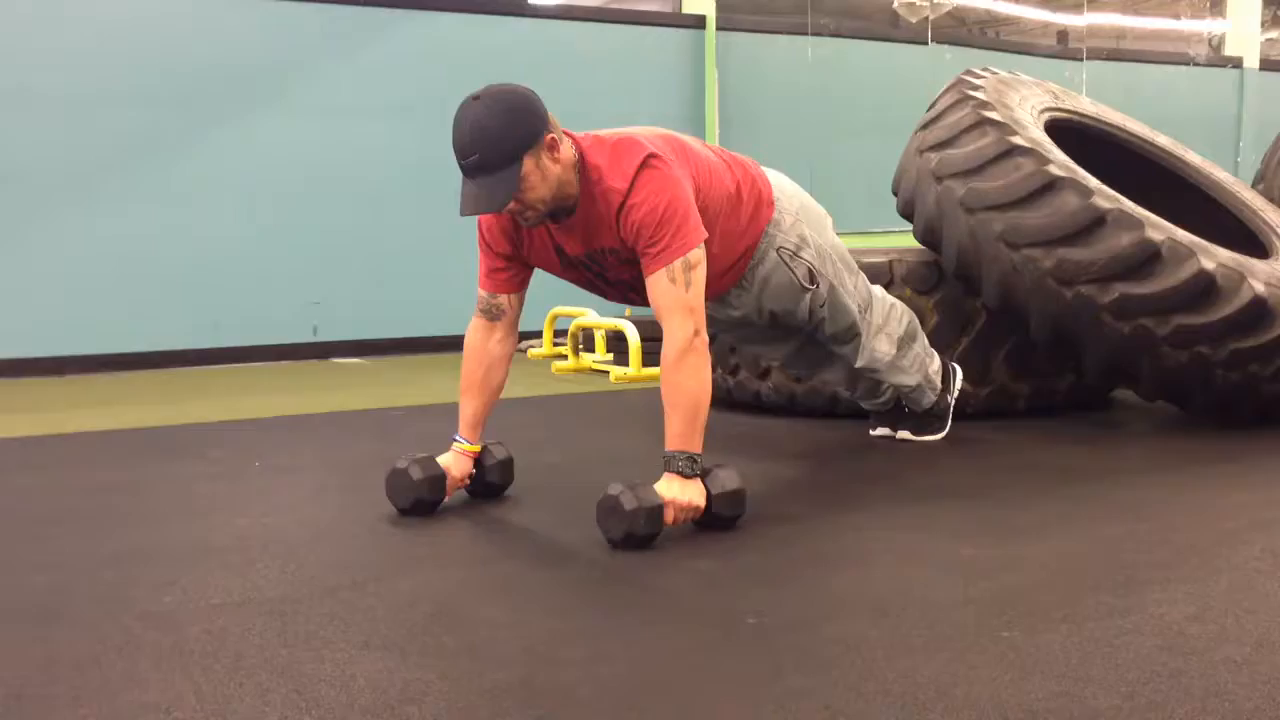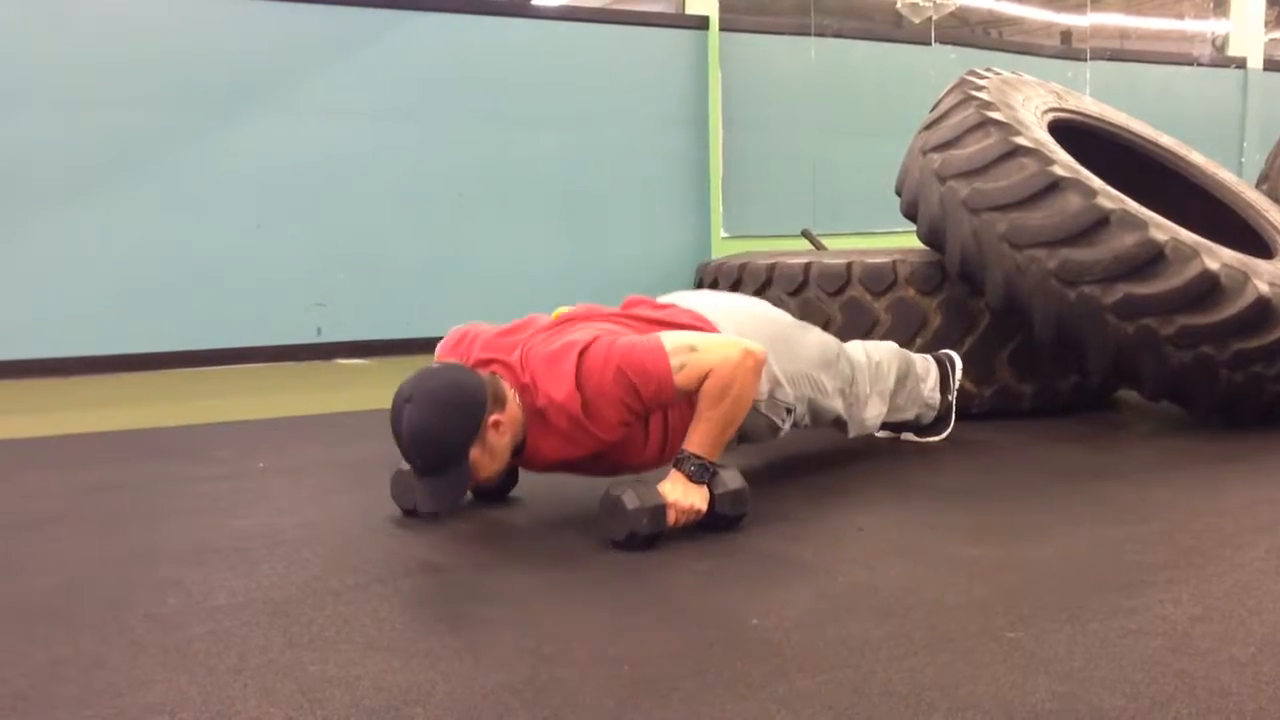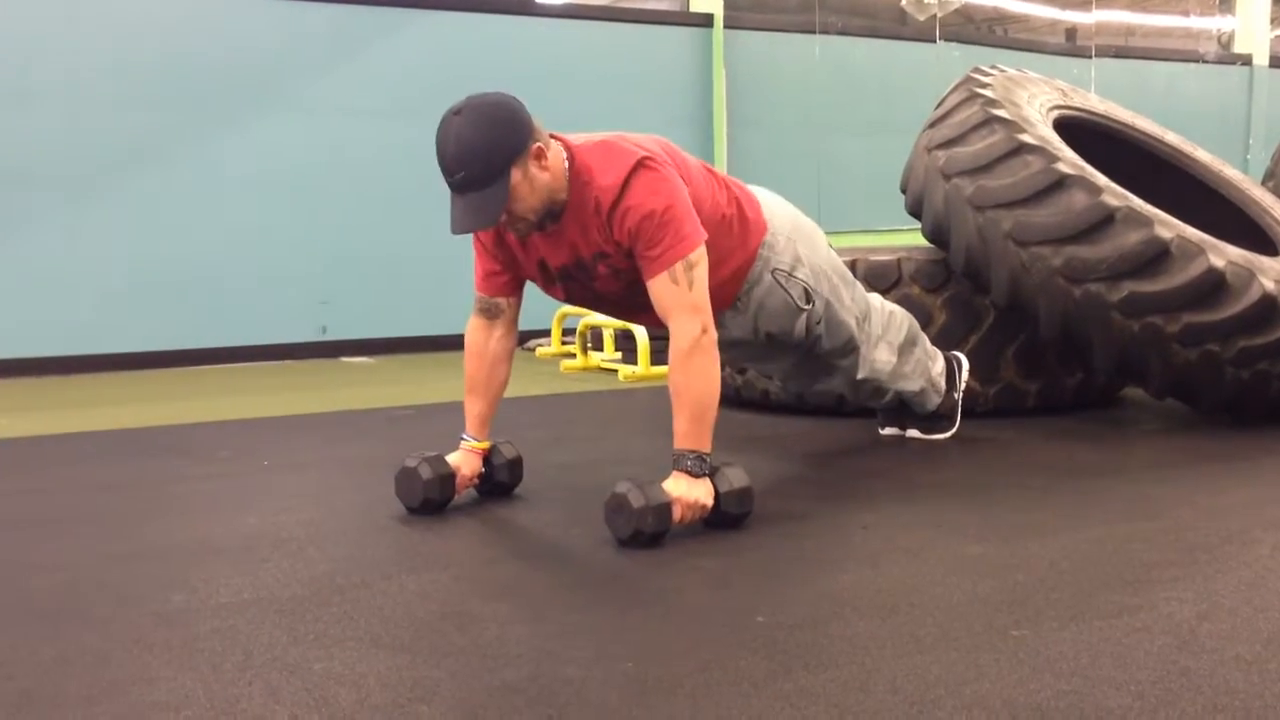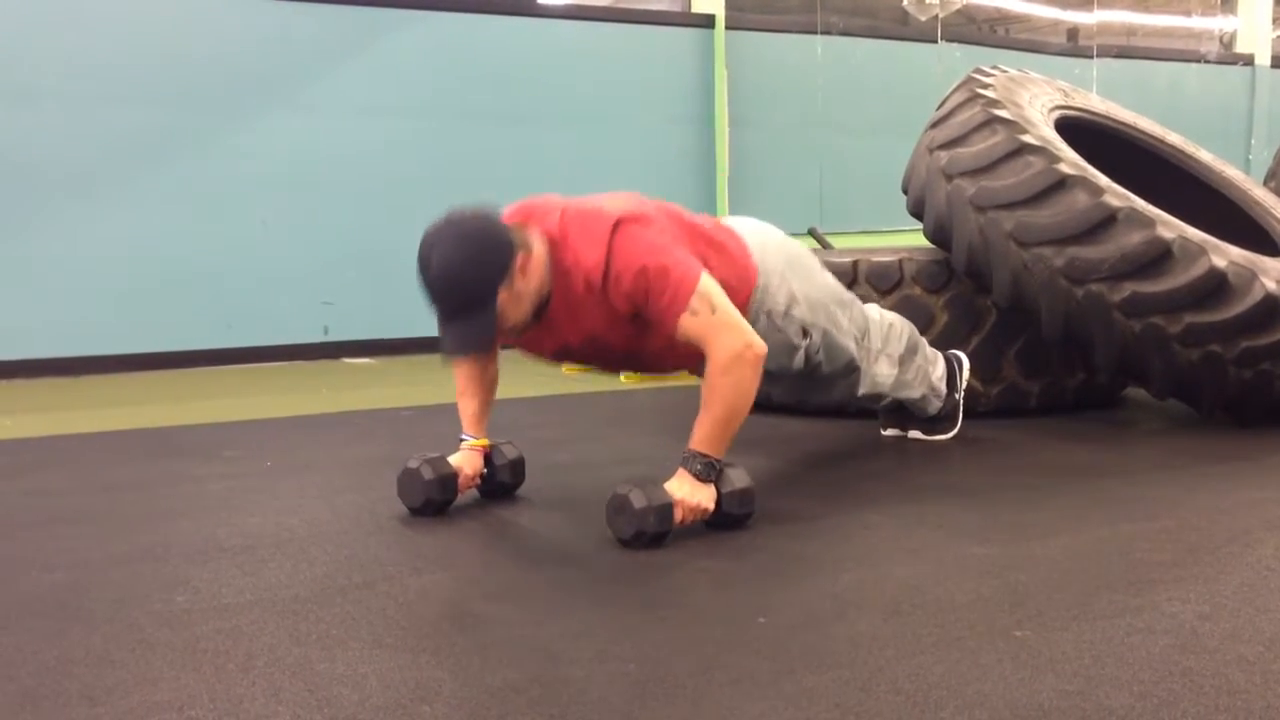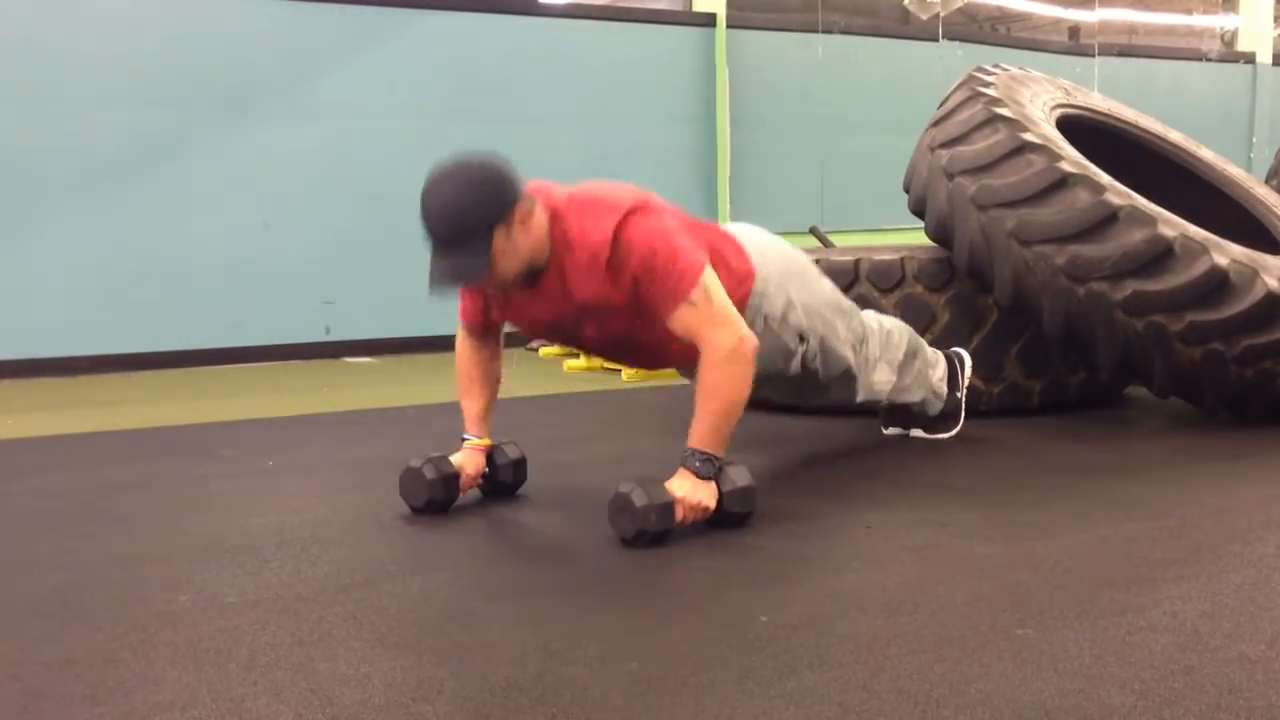
dt=1s
person 1, frame 1
left shoulder: (640, 183)
right shoulder: (506, 215)
left elbow: (686, 335)
right elbow: (493, 325)
left wrist: (682, 469)
right wrist: (465, 445)
left hip: (766, 235)
right hip: (709, 282)
left knee: (858, 329)
right knee: (814, 355)
left ankle: (930, 386)
right ankle: (891, 399)
person 1, frame 2
left shoulder: (586, 388)
right shoulder: (464, 358)
left elbow: (743, 358)
left wrist: (692, 471)
right wrist: (457, 470)
left hip: (731, 350)
right hip: (670, 332)
left knee: (847, 386)
left ankle: (929, 379)
right ankle: (908, 378)
person 1, frame 3
left shoulder: (633, 185)
right shoulder: (499, 214)
left elbow: (694, 332)
right elbow: (492, 323)
left wrist: (691, 468)
right wrist: (474, 444)
left hip: (762, 258)
right hip: (706, 297)
left knee: (861, 339)
right knee: (814, 368)
left ankle: (937, 380)
right ankle: (904, 394)
person 1, frame 4
left shoulder: (616, 260)
right shoulder: (492, 275)
left elbow: (742, 351)
right elbow: (471, 350)
left wrist: (699, 471)
right wrist: (473, 439)
left hip: (756, 285)
right hip: (690, 289)
left knee: (861, 351)
right knee: (836, 373)
left ankle: (937, 379)
right ankle: (911, 399)
person 1, frame 5
left shoulder: (622, 235)
right shoulder: (484, 251)
left elbow: (734, 343)
right elbow: (475, 337)
left wrist: (699, 466)
right wrist: (476, 439)
left hip: (754, 293)
left knee: (860, 359)
left ankle: (940, 381)
right ankle: (913, 390)
